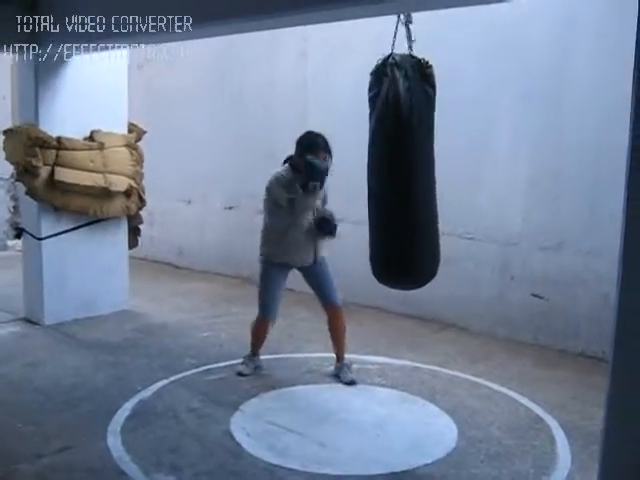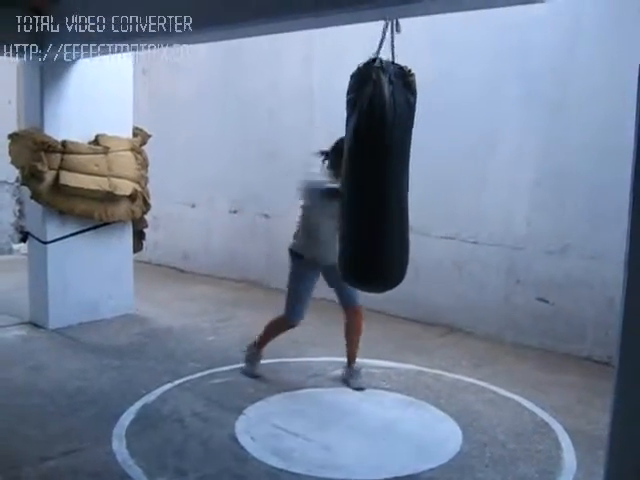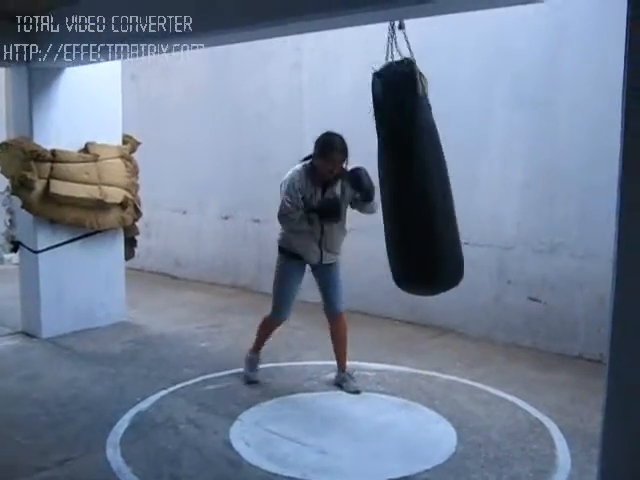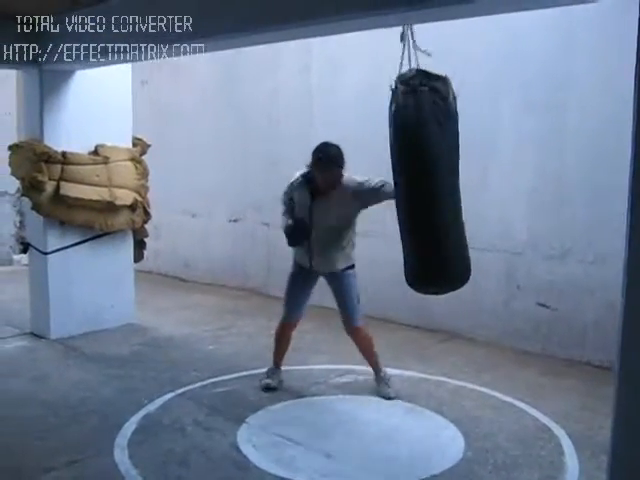
dt=0.5s
person 1, frame 1
left shoulder: (314, 179)
right shoulder: (281, 179)
right elbow: (299, 211)
left wrist: (327, 222)
right wrist: (312, 183)
left hip: (311, 255)
right hip: (278, 257)
left knee: (335, 307)
right knee: (267, 316)
left ankle: (341, 363)
right ankle: (253, 357)
person 1, frame 2
left shoulder: (338, 182)
right shoulder: (325, 184)
right elbow: (310, 191)
left hip: (335, 257)
right hip: (308, 257)
left knee: (355, 309)
right knee: (292, 318)
left ankle: (351, 367)
right ankle: (255, 350)
person 1, frame 3
left shoulder: (345, 180)
right shoulder: (297, 177)
left elbow: (369, 208)
right elbow: (286, 219)
left wrist: (366, 191)
right wrist: (314, 212)
left hip: (328, 255)
right hip: (293, 252)
left knee: (336, 314)
right knee: (279, 314)
left ankle: (342, 372)
right ankle: (254, 355)
person 1, frame 4
left shoulder: (352, 188)
right shoulder: (298, 185)
left elbow: (383, 189)
right elbow: (288, 210)
right wrist: (290, 226)
left hip: (339, 265)
right hip: (305, 263)
left knee: (353, 326)
right knee: (289, 319)
left ankle: (380, 375)
right ankle: (275, 369)
